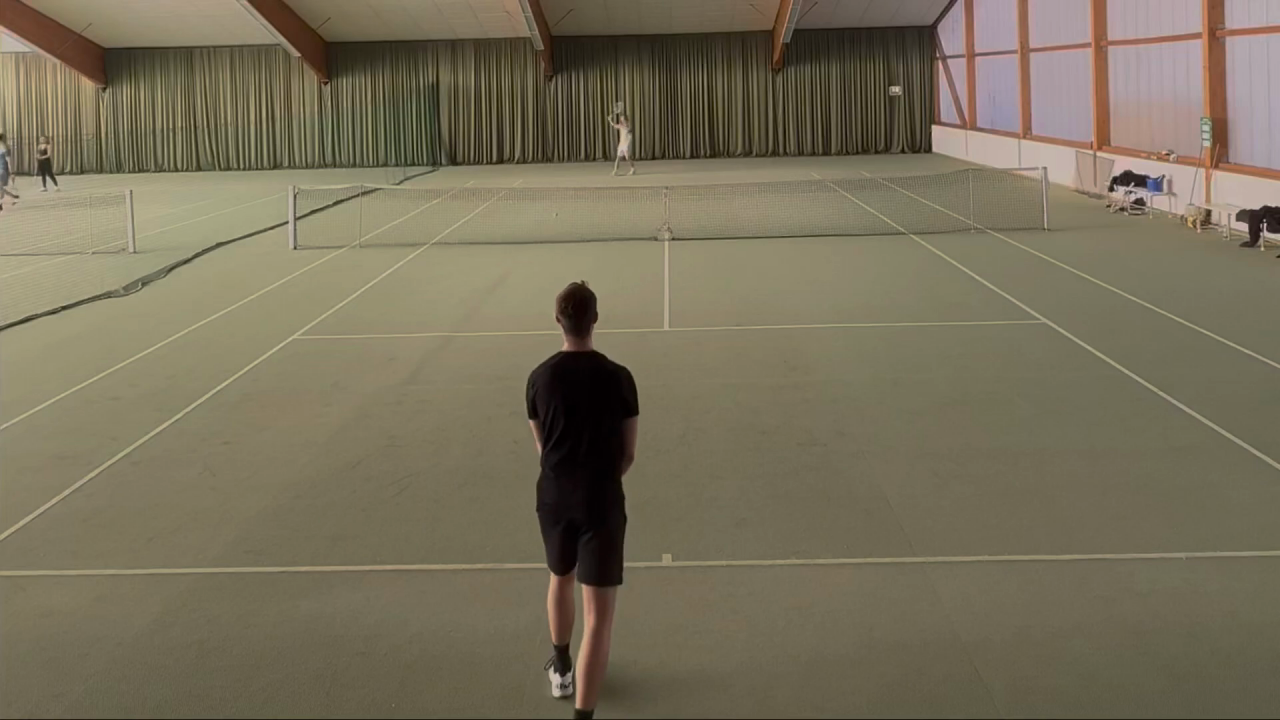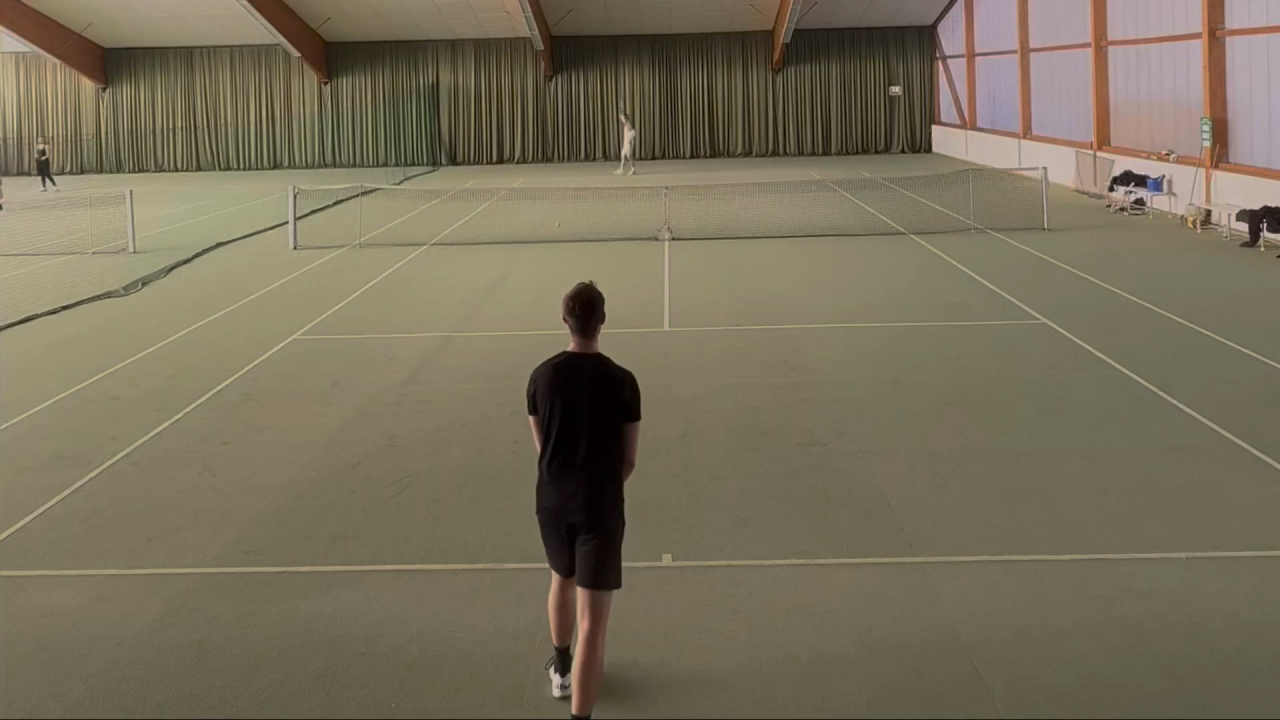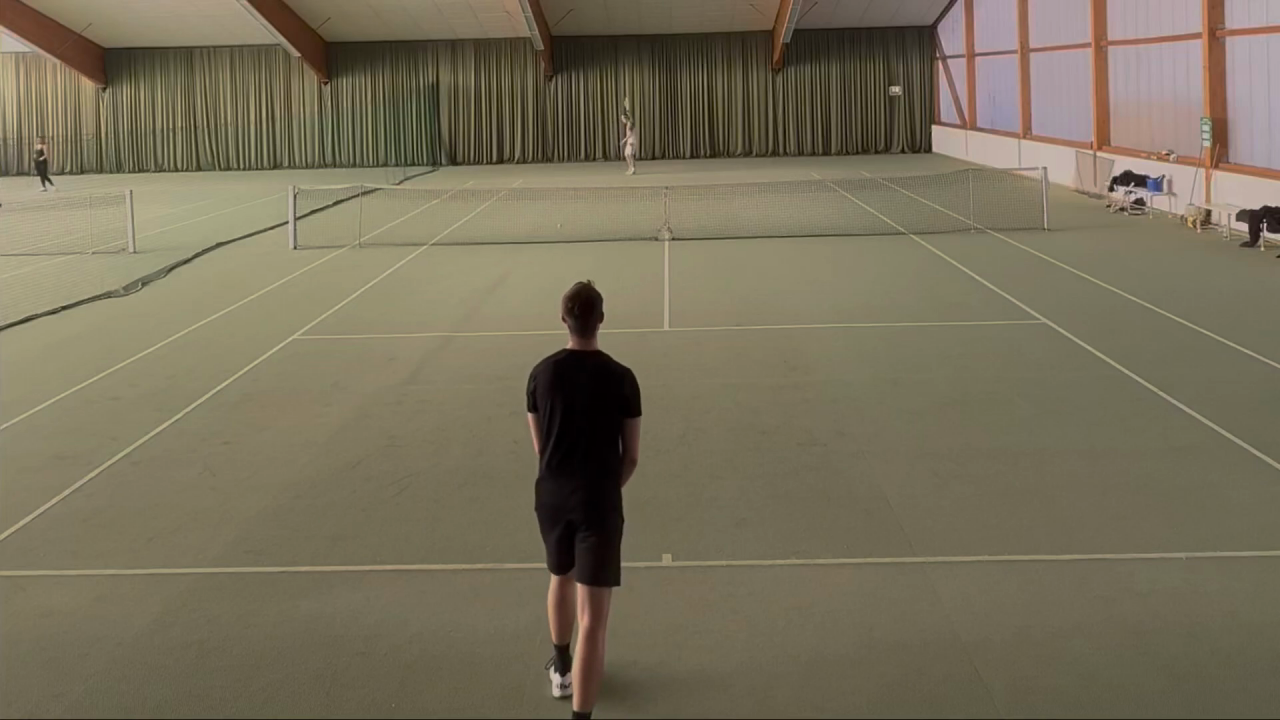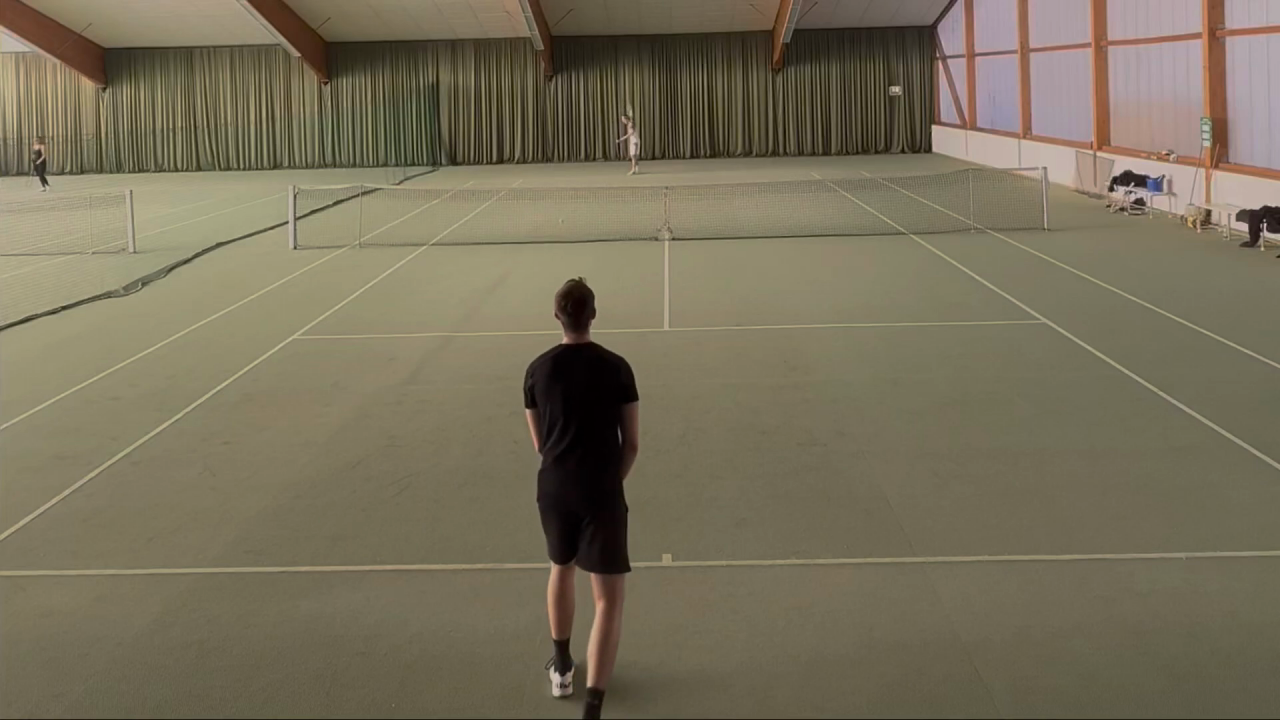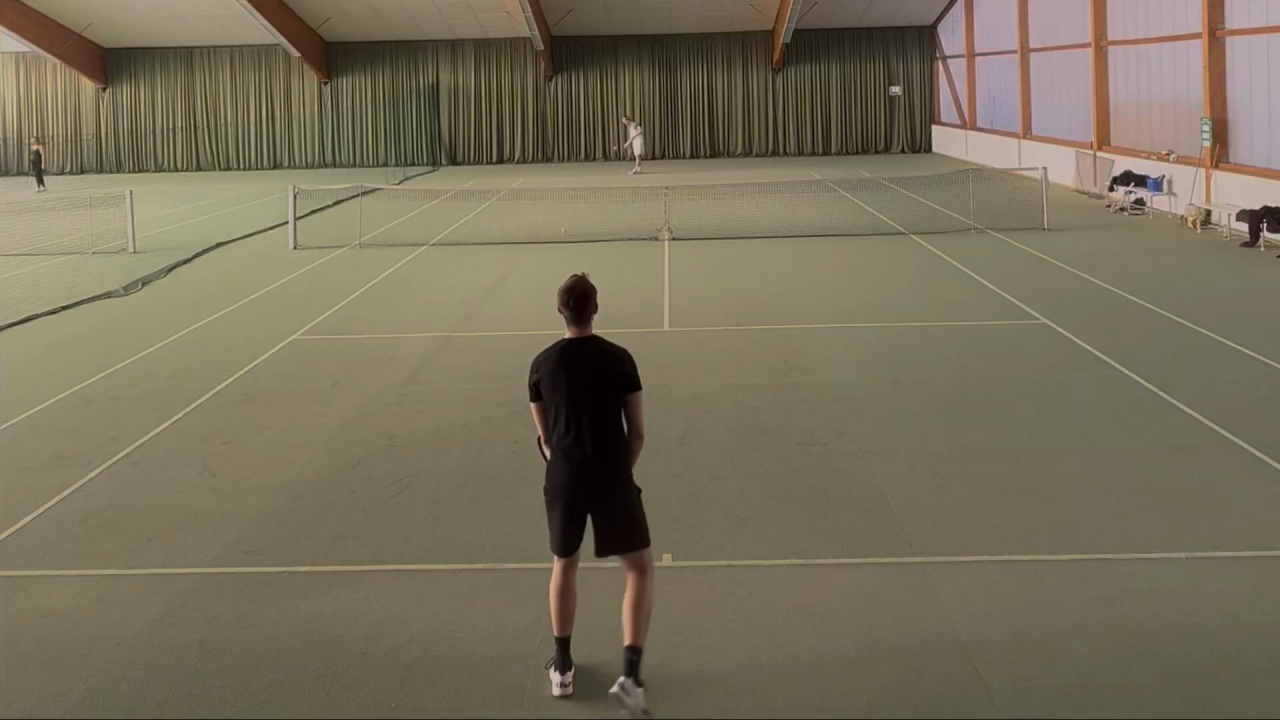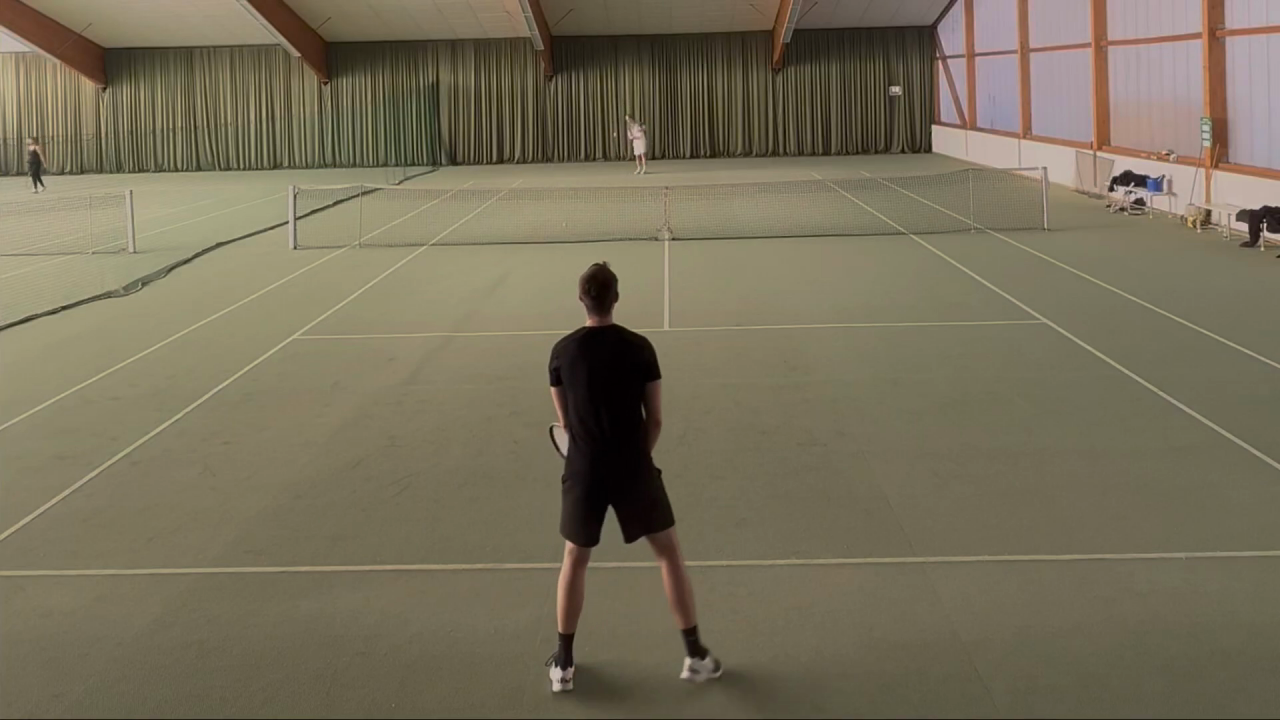
dt=0.2s
person 1, frame 1
left shoulder: (539, 378)
right shoulder: (619, 378)
left elbow: (542, 448)
right elbow: (628, 454)
left hip: (553, 499)
right hip: (601, 502)
left knee: (561, 579)
right knee: (599, 616)
left ankle: (562, 668)
person 1, frame 2
left shoulder: (541, 376)
right shoulder: (622, 382)
left elbow: (541, 447)
right elbow: (629, 460)
left hip: (552, 501)
right hip: (600, 506)
left knee: (563, 580)
right knee: (593, 621)
left ankle: (562, 669)
person 1, frame 3
left shoulder: (541, 374)
right shoulder: (621, 378)
left elbow: (539, 446)
right elbow: (631, 457)
left hip: (551, 497)
right hip: (598, 503)
left knee: (561, 578)
right knee: (592, 619)
left ankle: (561, 668)
person 1, frame 4
left shoulder: (538, 369)
right shoulder: (616, 368)
left elbow: (539, 442)
right elbow: (631, 443)
left hip: (554, 489)
right hip: (601, 491)
left knee: (561, 569)
right knee: (608, 601)
left ankle: (562, 666)
person 1, frame 5
left shoulder: (542, 363)
right shoulder: (619, 358)
left elbow: (544, 436)
right elbow: (637, 432)
left hip: (562, 481)
right hip: (611, 480)
left knee: (564, 566)
right knee: (639, 571)
left ankle: (562, 665)
right ankle: (630, 675)
person 1, frame 6
left shoulder: (562, 351)
right shoulder: (639, 348)
left elbow: (564, 421)
right elbow: (655, 420)
left hip: (582, 471)
right hip: (632, 469)
left knee: (574, 560)
right knee: (669, 554)
left ankle: (563, 662)
right ankle: (695, 655)
